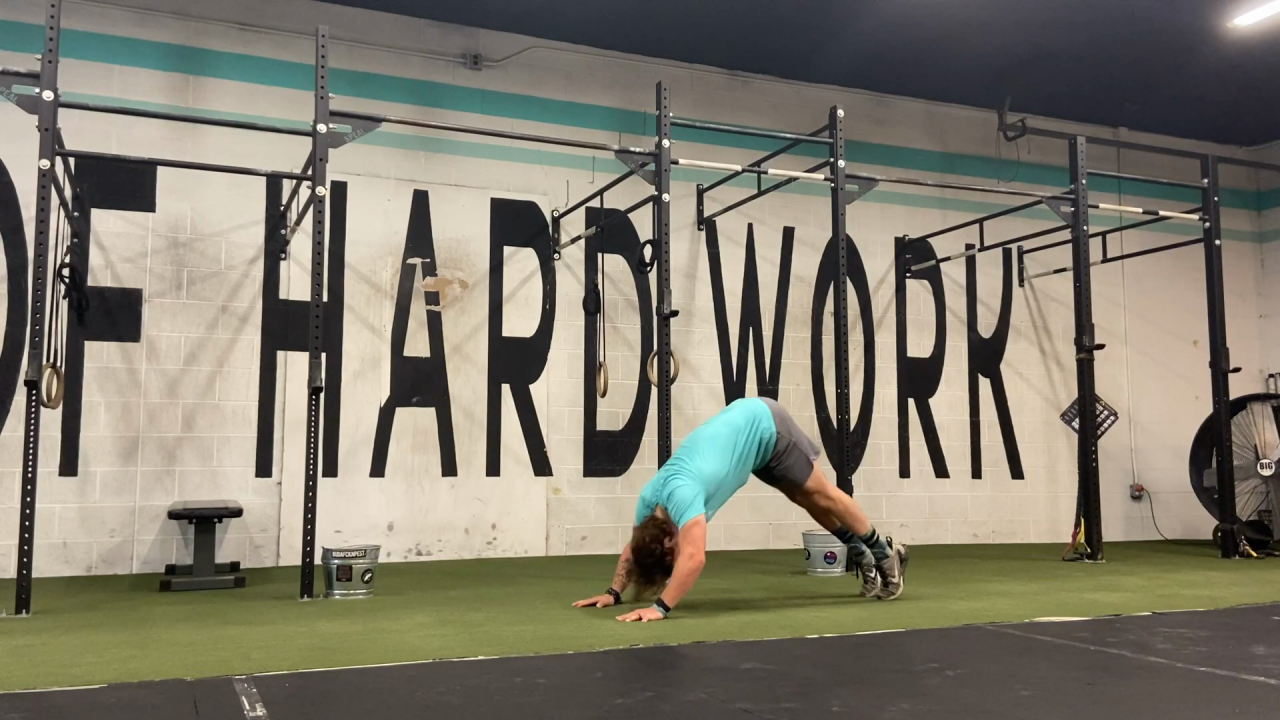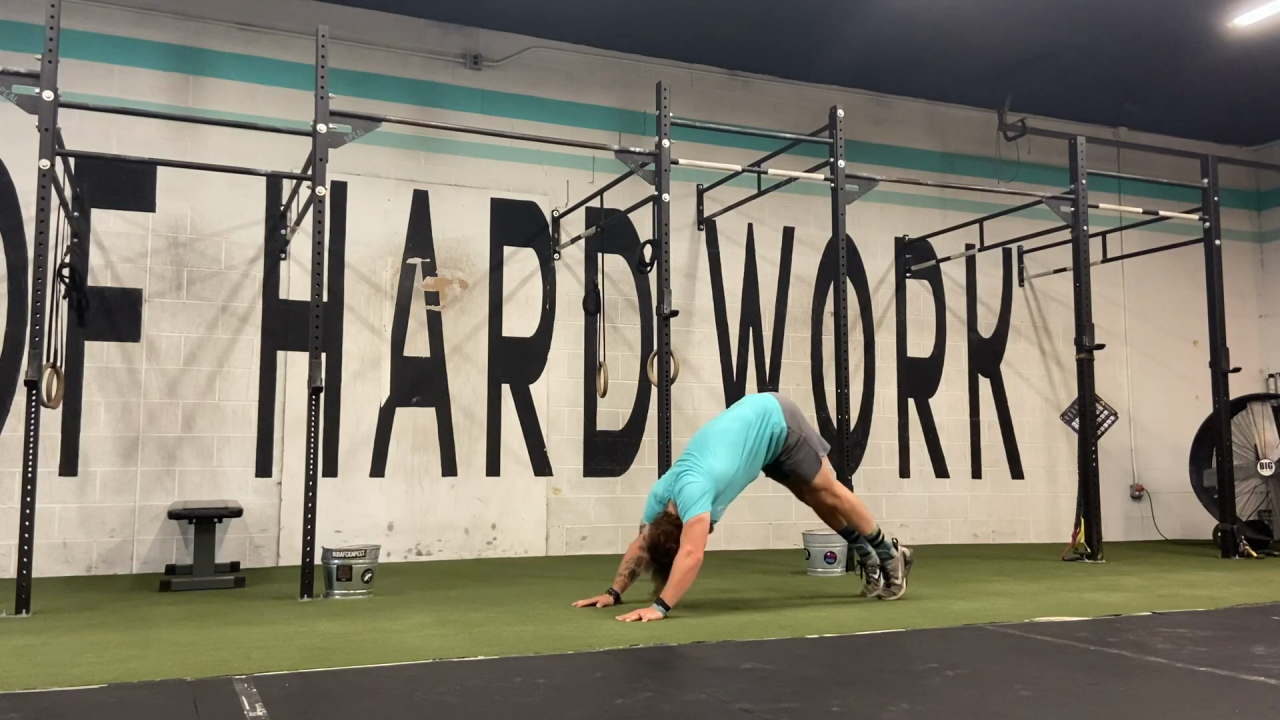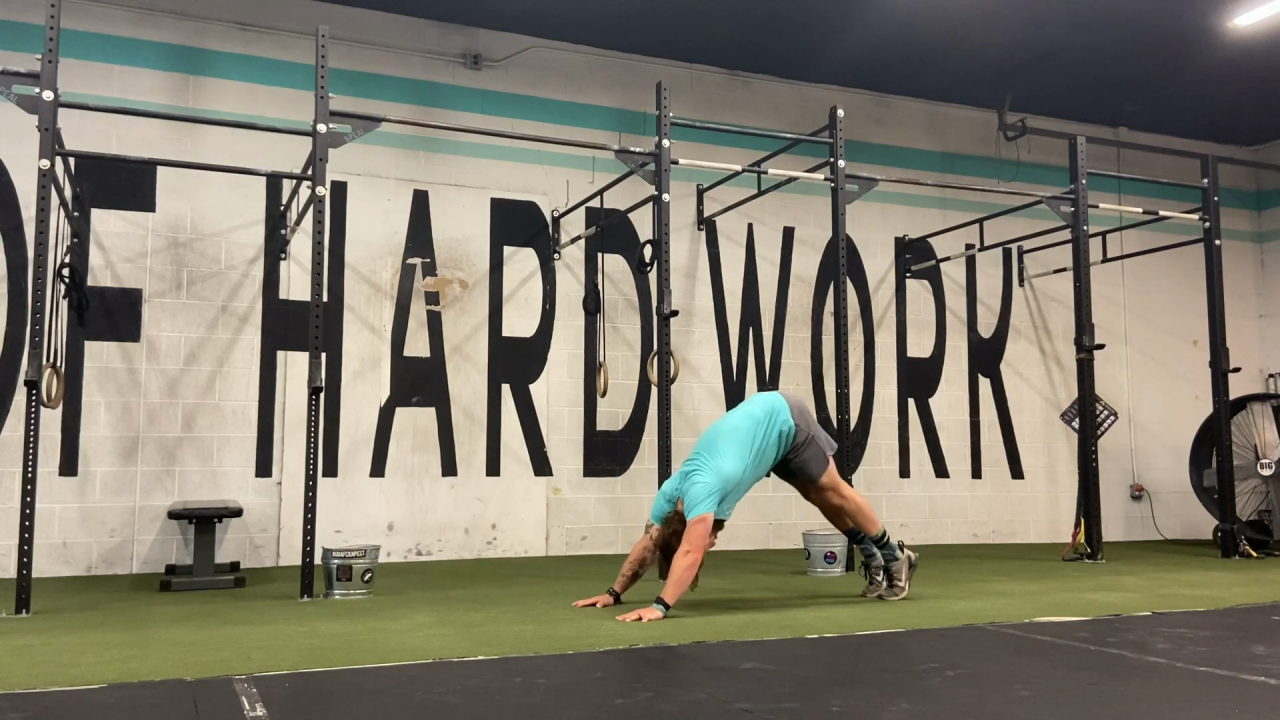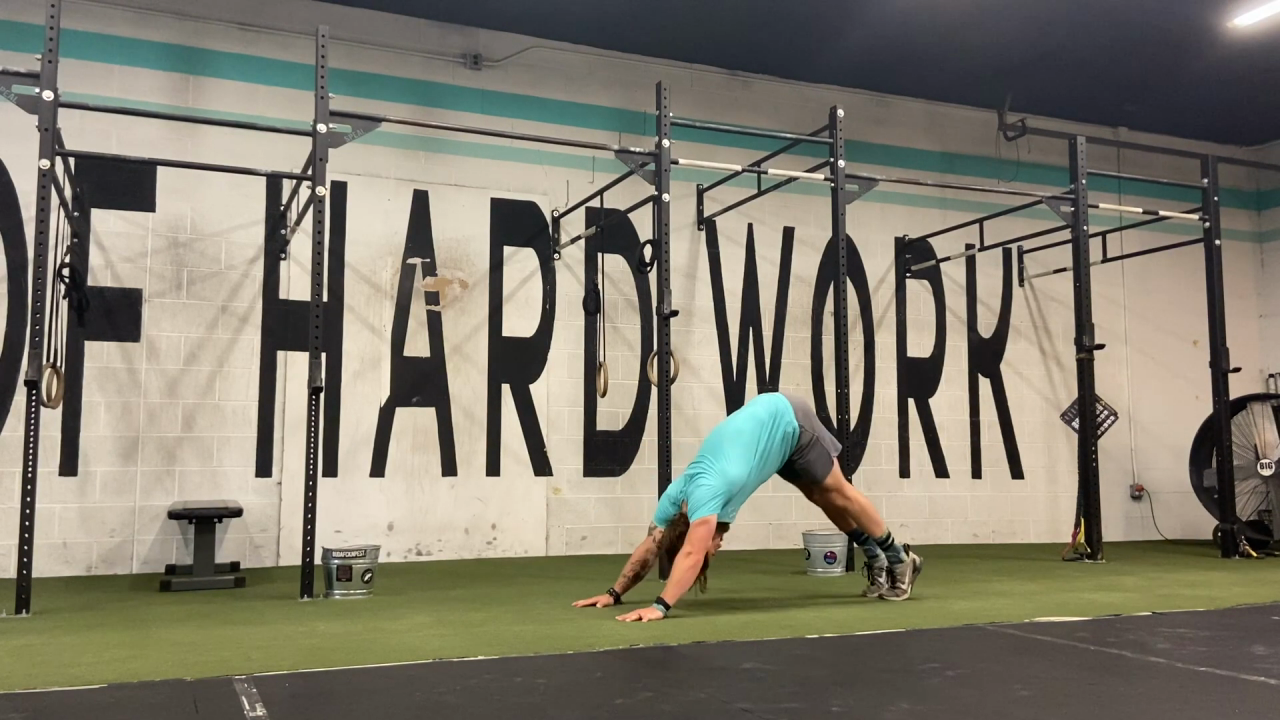
dt=0.1s
person 1, frame 1
left shoulder: (681, 494)
right shoulder: (650, 498)
left elbow: (694, 558)
right elbow: (634, 547)
left wrist: (661, 607)
right wrist: (613, 593)
left hip: (766, 425)
right hip: (742, 423)
left knee: (819, 495)
right knee: (804, 498)
left ankle: (884, 553)
right ankle: (864, 556)
person 1, frame 2
left shoulder: (691, 491)
right shoulder: (661, 495)
left elbow: (692, 555)
right elbow: (640, 544)
left wrist: (660, 607)
right wrist: (614, 593)
left hip: (775, 419)
right hip: (750, 418)
left knee: (826, 492)
right knee: (811, 496)
left ankle: (889, 554)
right ankle: (869, 557)
person 1, frame 3
left shoulder: (700, 491)
right shoulder: (671, 494)
left elbow: (689, 554)
right elbow: (646, 545)
left wrist: (660, 607)
right wrist: (613, 593)
left hip: (784, 418)
right hip: (761, 418)
left knee: (832, 492)
right knee: (816, 495)
left ankle: (895, 556)
right ankle: (874, 557)
person 1, frame 4
left shoulder: (705, 493)
right shoulder: (675, 497)
left elbow: (690, 556)
right elbow: (649, 547)
left wrist: (660, 607)
right wrist: (614, 593)
left hip: (788, 419)
right hip: (763, 419)
left knee: (836, 493)
right knee: (821, 497)
left ankle: (899, 558)
right ankle: (876, 558)
